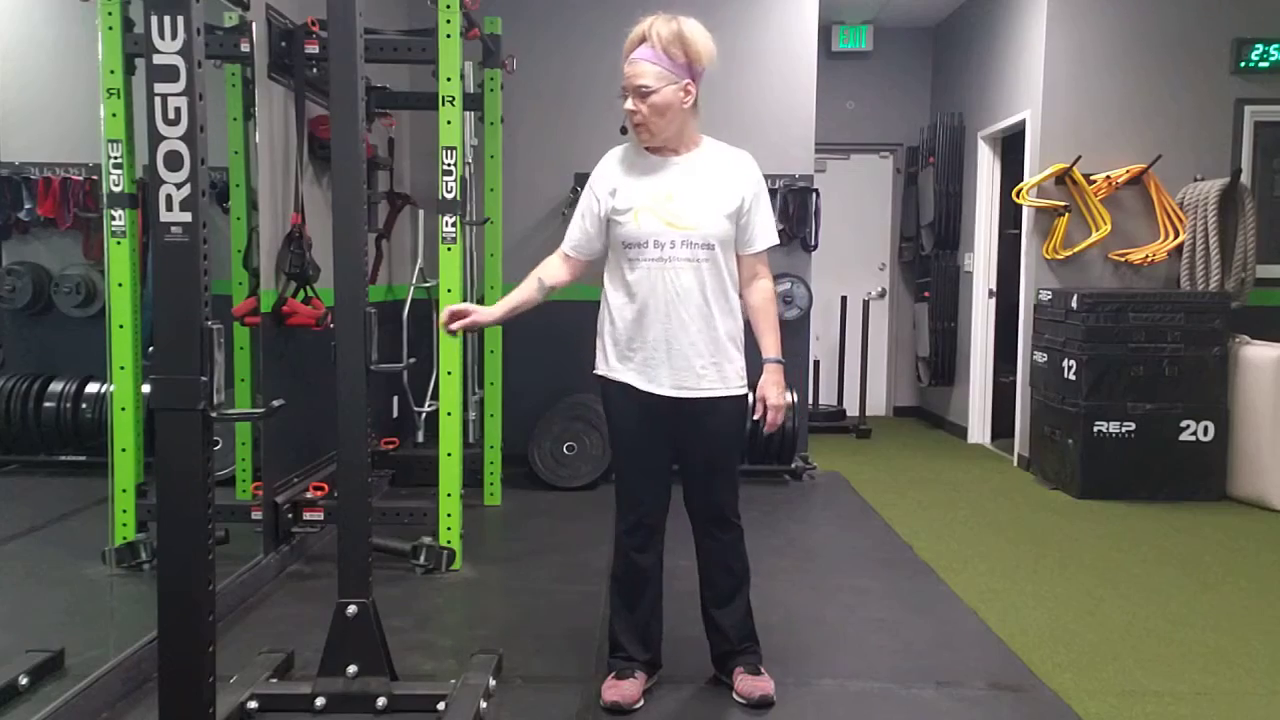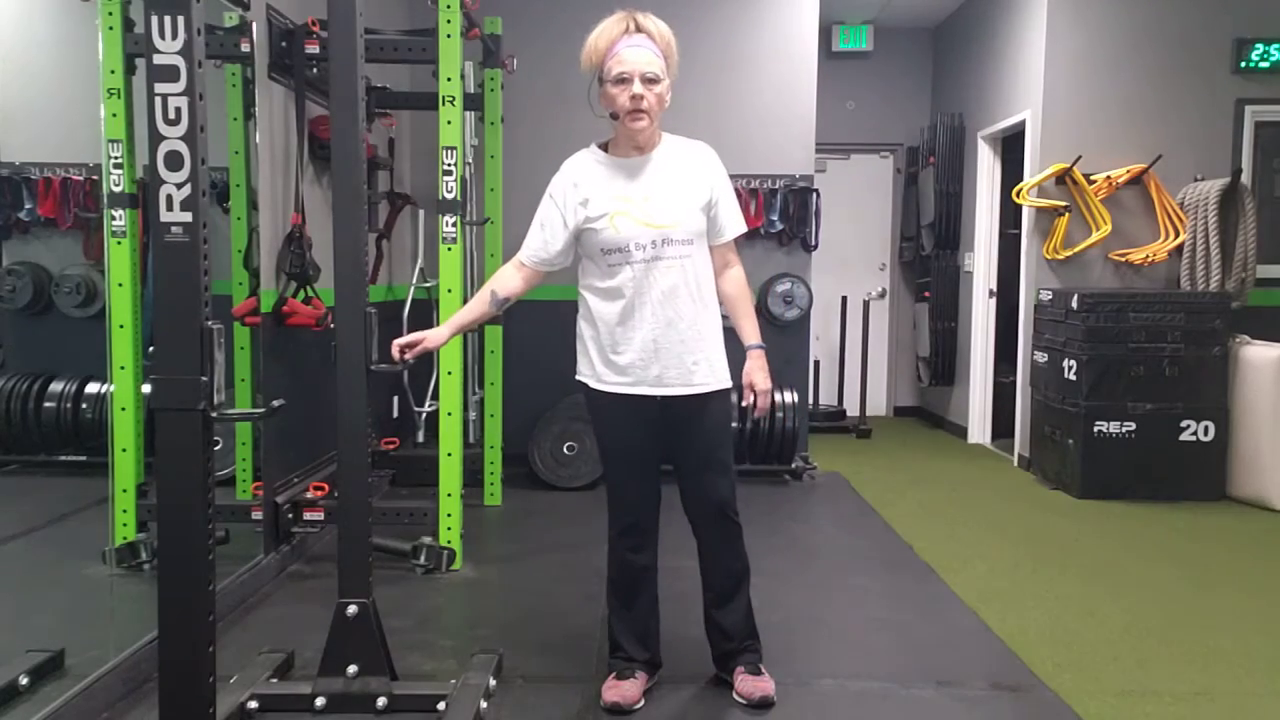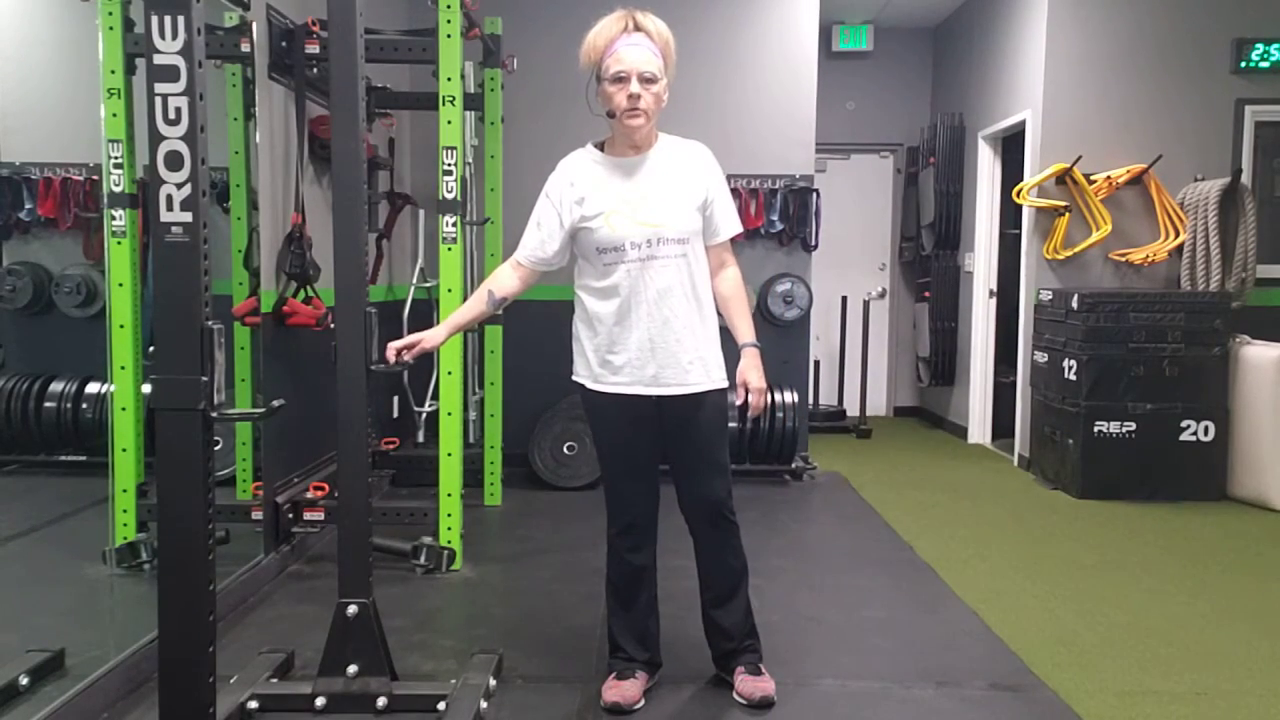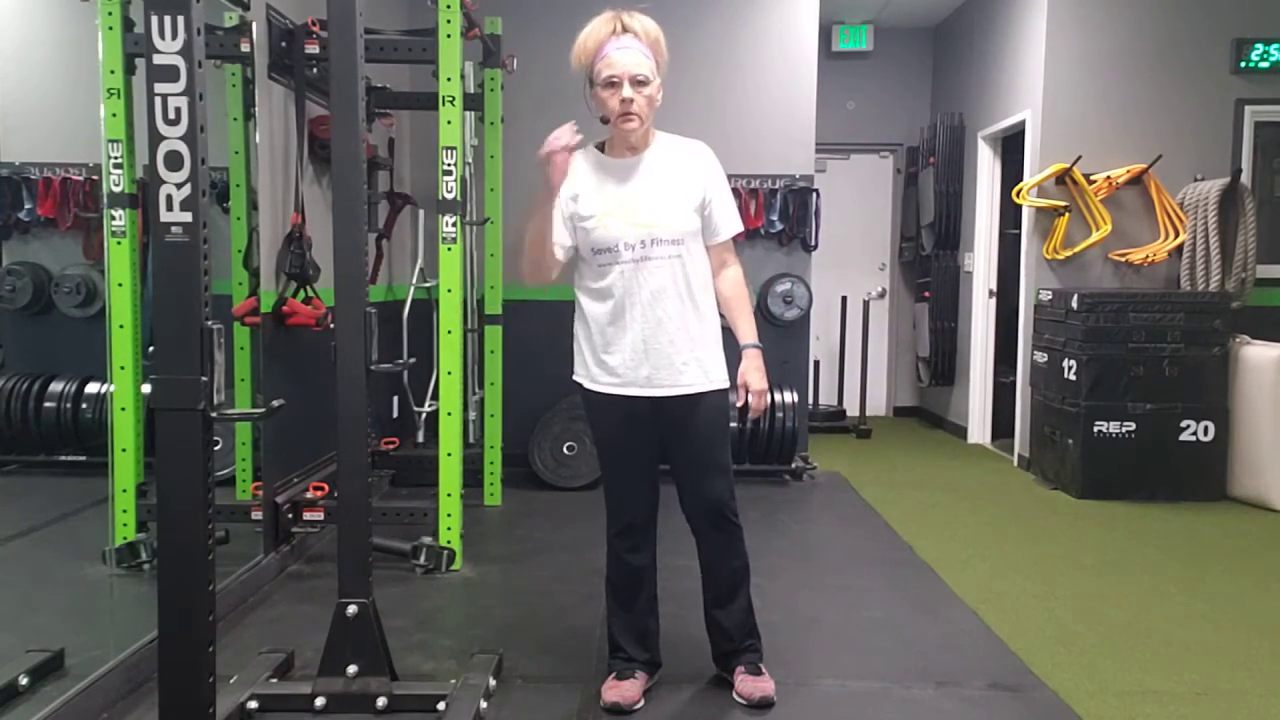
dt=0.7s
person 1, frame 1
left shoulder: (735, 170)
right shoulder: (615, 170)
left elbow: (755, 279)
right elbow: (567, 262)
left wrist: (772, 365)
right wrist: (496, 311)
left hip: (713, 384)
right hip: (633, 380)
left knee: (719, 521)
right knee: (638, 523)
left ankle: (740, 655)
right ankle: (633, 658)
person 1, frame 2
left shoulder: (699, 163)
right shoulder: (580, 175)
left elbow: (726, 267)
right elbow: (523, 269)
left wrist: (755, 350)
right wrist: (445, 329)
left hip: (699, 378)
right hip: (618, 383)
left knee: (717, 517)
right knee: (631, 525)
left ankle: (739, 655)
right ankle: (632, 659)
person 1, frame 3
left shoulder: (694, 163)
right shoulder: (576, 174)
left elbow: (722, 266)
right elbow: (520, 268)
left wrist: (749, 348)
right wrist: (442, 330)
left hip: (695, 378)
right hip: (614, 382)
left knee: (713, 515)
right knee: (629, 525)
left ankle: (739, 654)
right ankle: (632, 659)
person 1, frame 4
left shoulder: (694, 162)
right shoulder: (576, 172)
left elbow: (724, 266)
right elbow: (539, 272)
left wrist: (751, 349)
right wrist: (551, 186)
left hip: (695, 377)
right hip: (613, 382)
left knee: (715, 515)
right knee: (629, 524)
left ankle: (741, 653)
right ankle: (632, 659)
